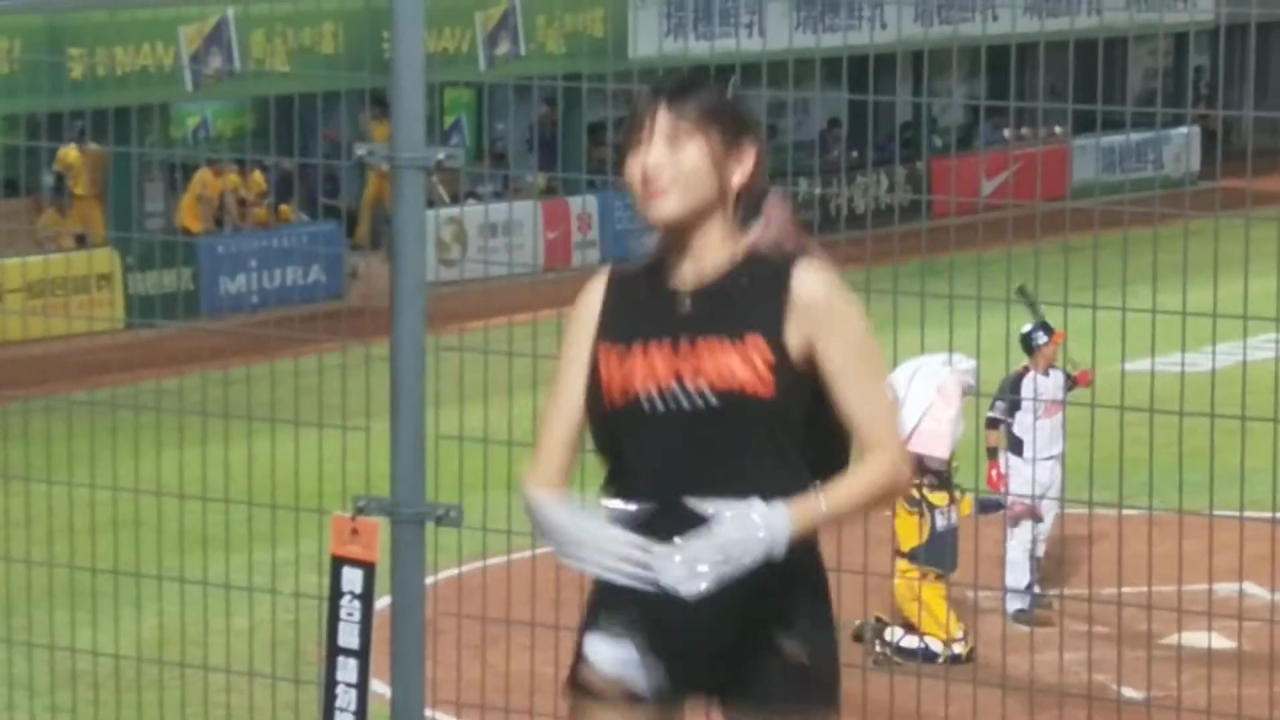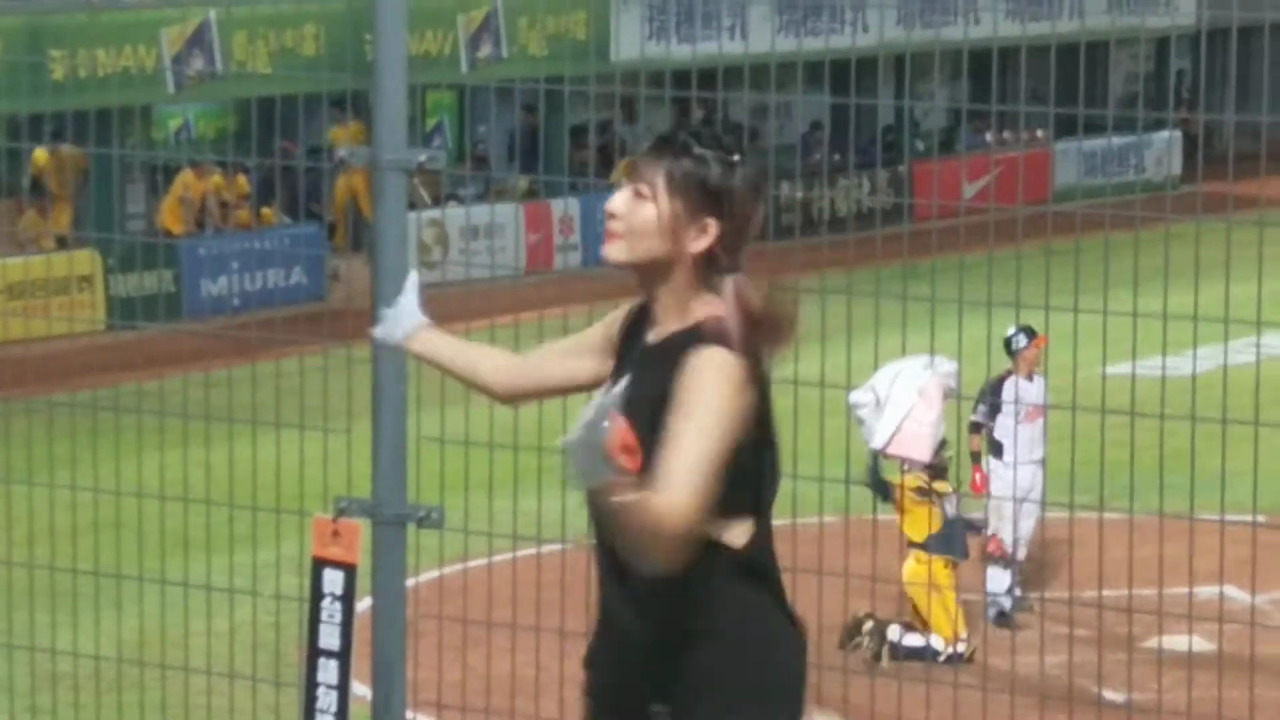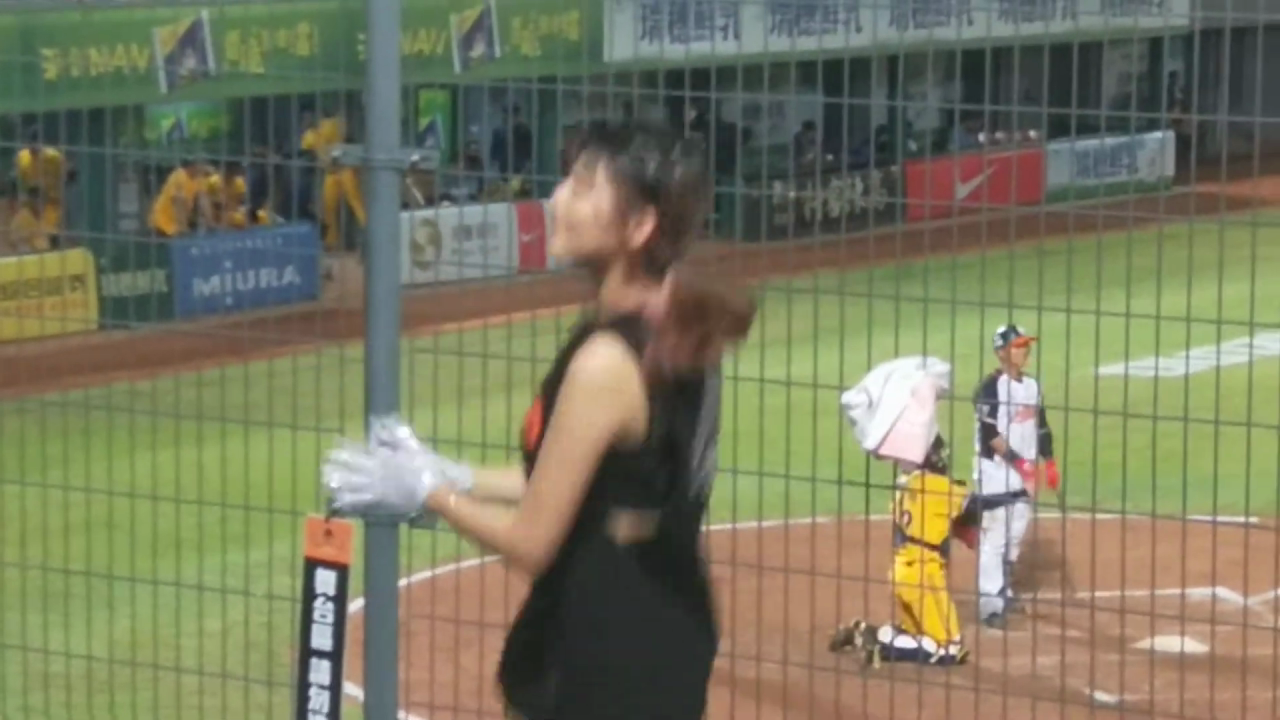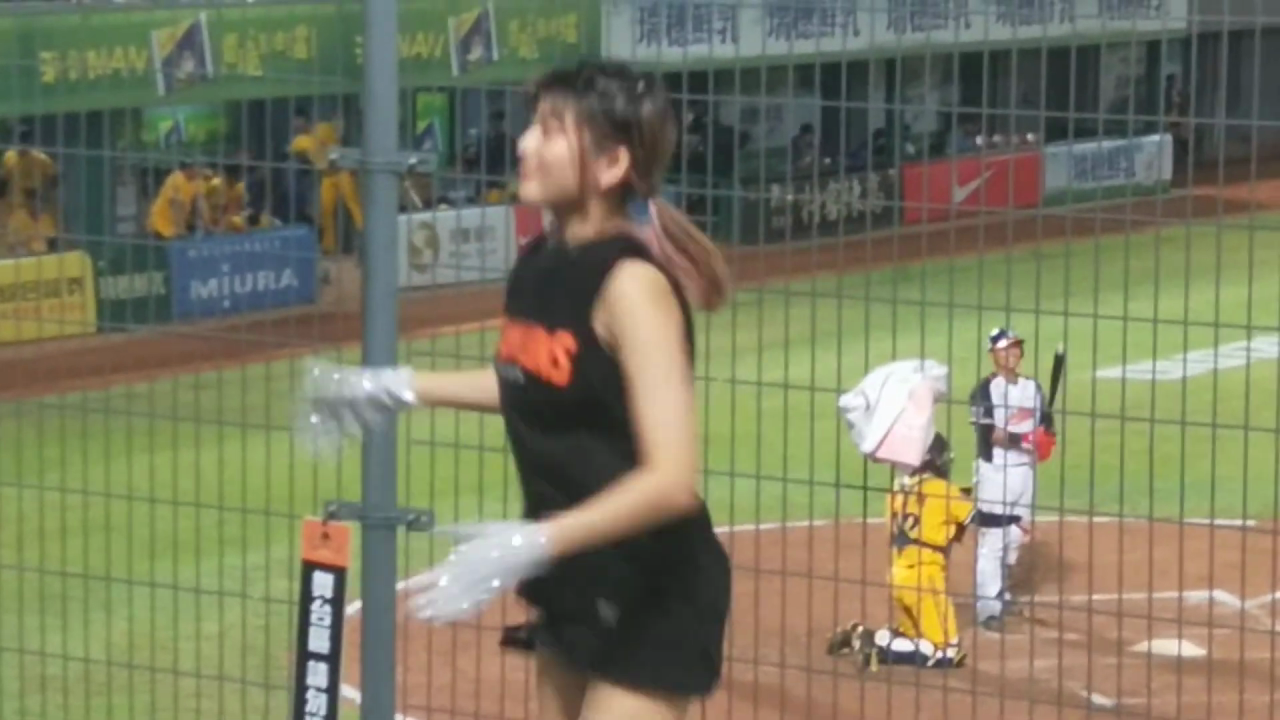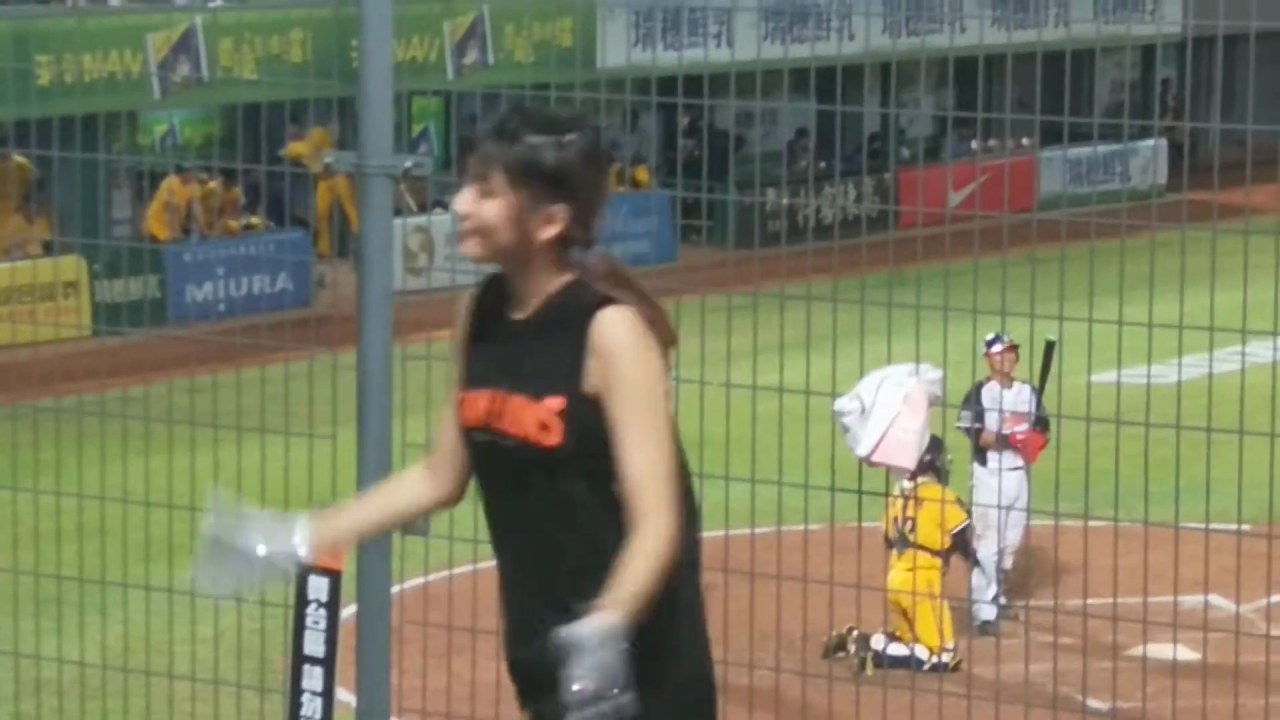
dt=0.3s
person 1, frame 1
left shoulder: (798, 291)
right shoulder: (605, 298)
left elbow: (887, 464)
right elbow: (545, 473)
left wrist: (777, 523)
right wrist: (559, 517)
left hip: (771, 618)
right hip: (635, 607)
person 1, frame 2
left shoulder: (714, 367)
right shoulder: (638, 328)
left elbow: (662, 543)
right elbow: (520, 375)
left wrist: (605, 479)
right wrist: (411, 332)
left hip: (730, 667)
right hip: (652, 664)
person 1, frame 3
left shoulder: (606, 362)
right shoulder: (669, 335)
left elbow: (532, 546)
left wrist: (419, 489)
right wrist: (451, 476)
left hip: (629, 652)
right hip: (609, 635)
person 1, frame 4
left shoulder: (635, 287)
right shoulder: (541, 262)
left elbow: (674, 481)
left wrist: (533, 543)
right wrist: (399, 388)
left hip: (651, 594)
right hip: (576, 582)
person 1, frame 5
left shoulder: (612, 332)
right shoulder: (482, 314)
left elbow: (659, 528)
right elbow: (441, 478)
left wrist: (605, 632)
right wrist: (305, 535)
left hip: (626, 653)
right hip: (548, 640)
person 2, frame 1
left shoulder: (1057, 376)
right shoulder: (1017, 382)
right elbow: (994, 422)
left wrist: (1076, 380)
right wrist: (993, 463)
left hip: (1054, 464)
right hip: (1025, 466)
left knee: (1043, 530)
right knee: (1021, 533)
left ankle: (1032, 587)
right ankle: (1017, 602)
person 2, frame 2
left shoulder: (1040, 384)
right shoulder: (998, 386)
right elbow: (977, 426)
right wrist: (976, 467)
left hip: (1034, 468)
right hip: (1005, 470)
left knee: (1023, 535)
right knee: (1000, 538)
left ankle: (1011, 590)
right ankle: (997, 604)
person 2, frame 3
left shoulder: (1032, 385)
right shoulder: (991, 386)
left elbow: (1040, 427)
right elbow: (989, 434)
left wrist: (1048, 462)
right wrist: (1019, 463)
left hip: (1027, 470)
right hip: (996, 469)
left knee: (1015, 536)
right knee: (994, 537)
left ankle: (1002, 592)
right ankle: (990, 604)
person 2, frame 4
left shoulder: (1032, 387)
right shoulder: (986, 389)
left elbow: (1045, 424)
right elbow: (986, 433)
left wrist: (1046, 439)
right wrist: (1023, 438)
left hip: (1024, 470)
right hip: (994, 471)
left knee: (1015, 538)
right knee: (992, 540)
left ankle: (1000, 593)
right ankle: (988, 606)
person 2, frame 5
left shoulder: (1029, 391)
right shoulder: (979, 393)
left elbow: (1042, 429)
right elbow: (976, 435)
left wrist: (1036, 440)
right wrist: (1009, 439)
left hip: (1020, 474)
right hip: (989, 475)
left knee: (1011, 542)
right knee: (987, 543)
left ankle: (996, 597)
right ankle: (983, 610)
person 3, frame 1
left shoulder: (950, 494)
right shoulder: (907, 497)
left elbow: (976, 505)
left wrist: (1008, 504)
left hip: (936, 581)
right hip: (916, 581)
right knee: (955, 649)
left ankle: (879, 630)
right ankle: (886, 637)
person 3, frame 2
left shoulder: (940, 486)
right shoulder: (912, 486)
left elbow: (954, 517)
right elbow: (877, 482)
left hip: (940, 572)
right hip: (927, 573)
left knee: (923, 630)
right knee: (956, 649)
left ankle: (872, 629)
right ankle: (886, 638)
person 3, frame 3
left shoulder: (903, 487)
right shoulder: (937, 484)
right elbow: (975, 505)
left wrist: (957, 524)
left hip: (902, 571)
right hip: (925, 573)
left knee: (914, 638)
right knee: (947, 650)
left ankle: (863, 633)
right ankle: (880, 642)
person 3, frame 4
left shoulder: (899, 488)
right shoulder: (942, 489)
right elbow: (977, 517)
left hip: (899, 574)
right hip: (924, 576)
left knee: (911, 638)
right knee: (946, 654)
left ankle: (859, 636)
right ankle: (875, 644)
person 3, frame 5
left shoulder: (898, 492)
right shoulder: (941, 496)
right elbow: (961, 542)
left hip: (896, 579)
right hip: (923, 581)
left knee: (908, 640)
right knee: (941, 659)
left ankle: (853, 639)
right ankle: (873, 649)
